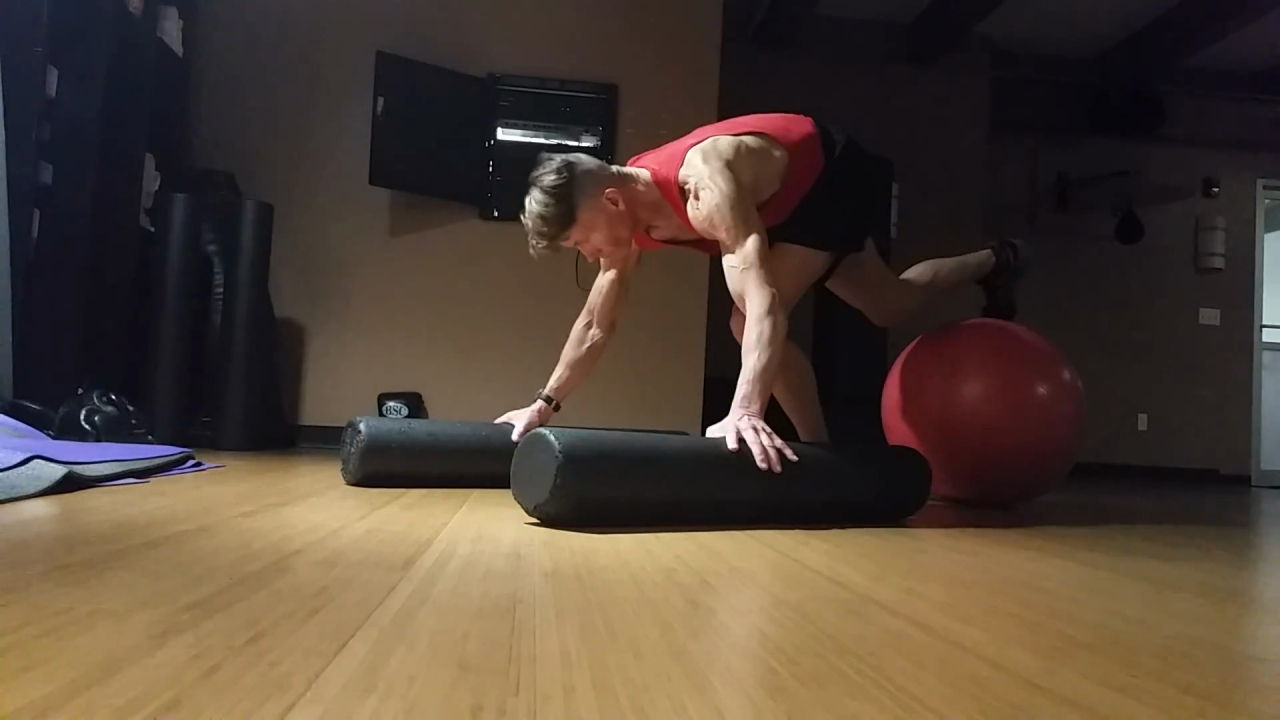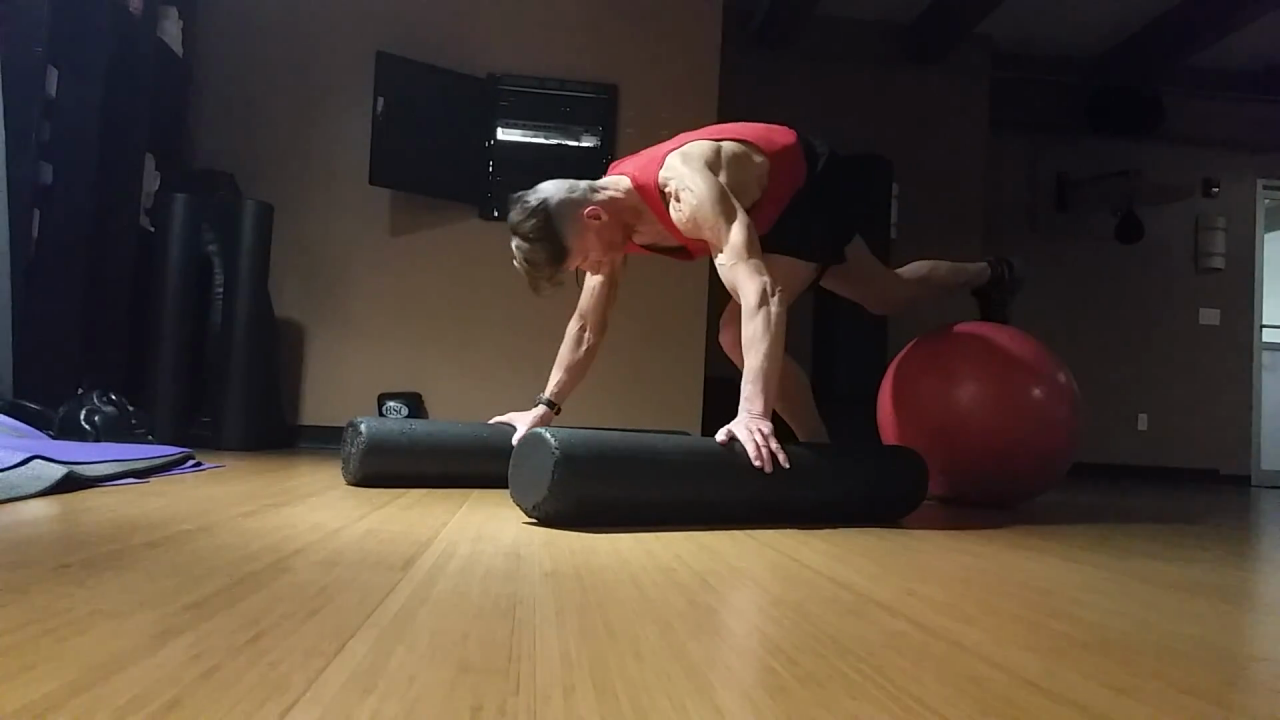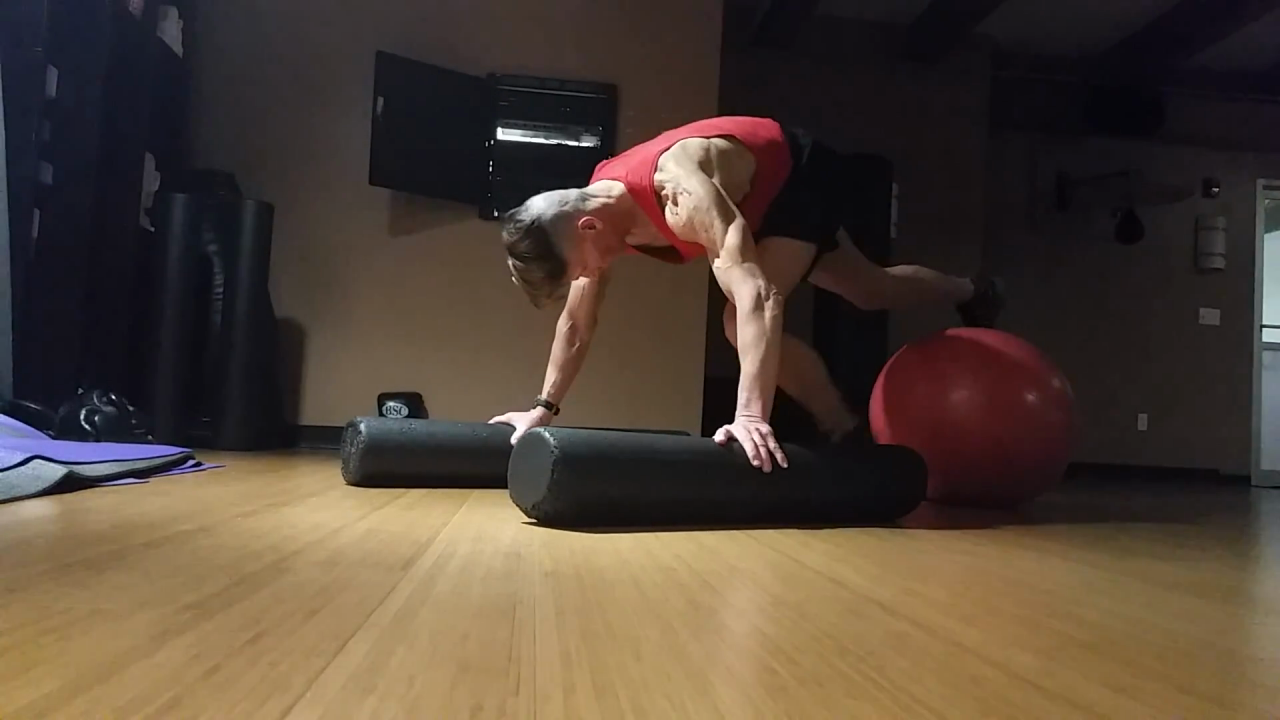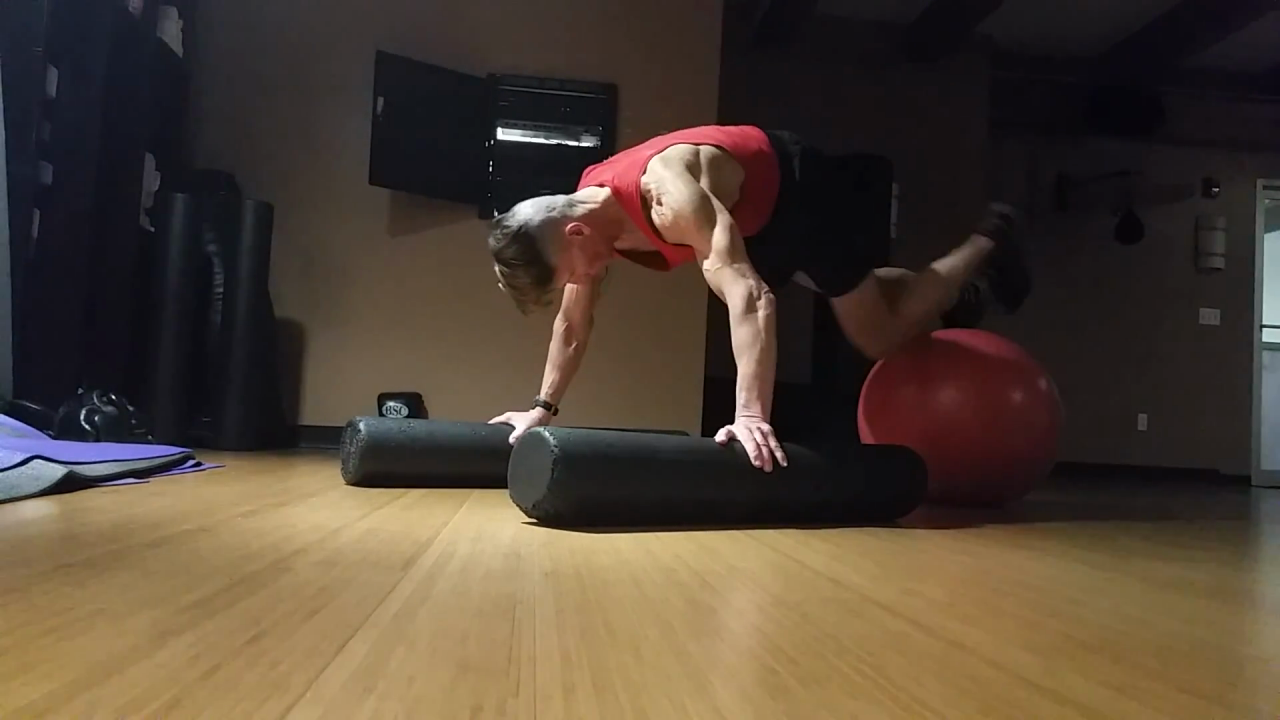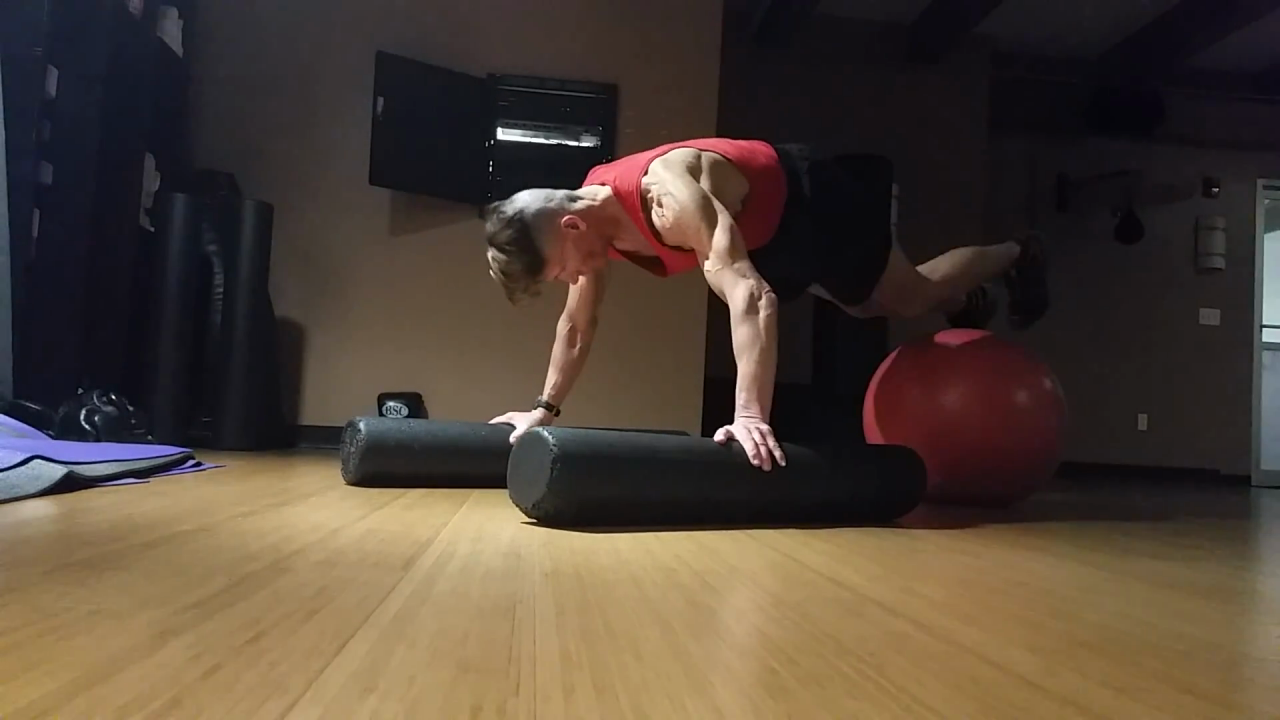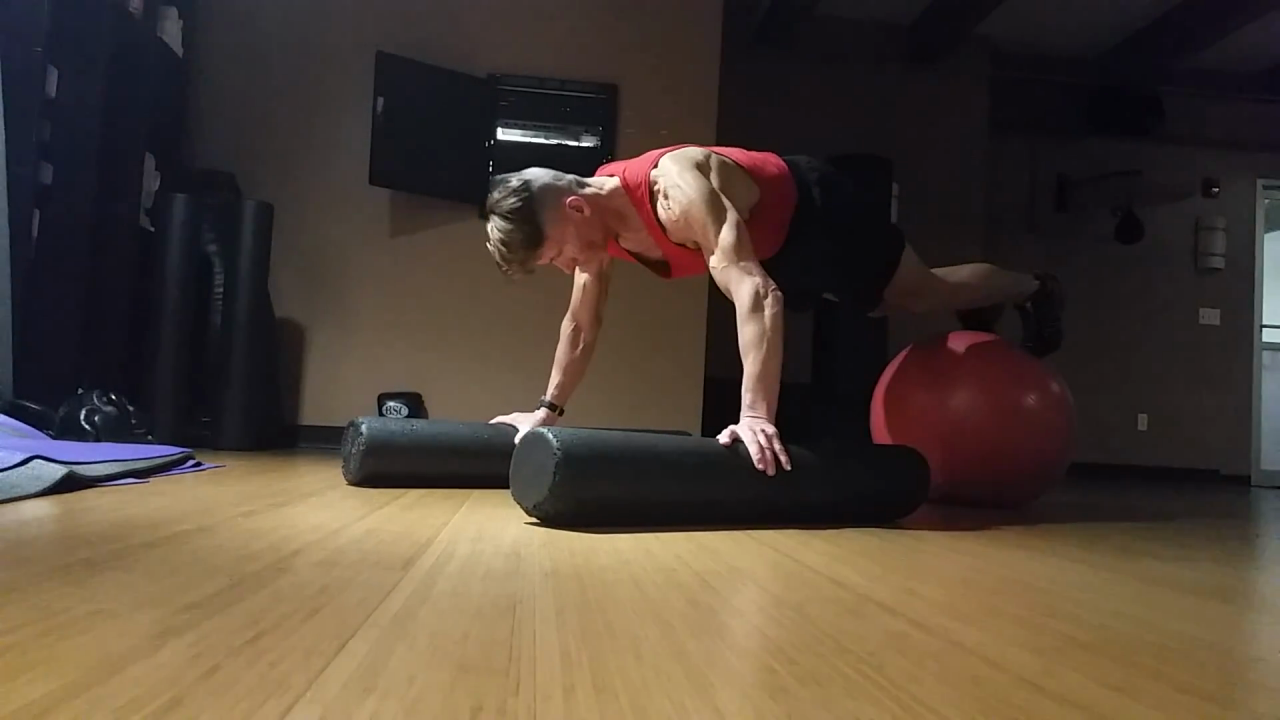
dt=0.4s
person 1, frame 1
left shoulder: (704, 189)
right shoulder: (628, 216)
left elbow: (762, 302)
right elbow: (596, 324)
left wrist: (745, 412)
right wrist: (545, 405)
left hip: (831, 175)
right hip: (785, 199)
left knee: (749, 320)
right knee: (889, 306)
right ankle: (991, 263)
person 1, frame 2
left shoulder: (685, 190)
right shoulder: (608, 210)
left elbow: (759, 293)
right elbow: (587, 326)
left wrist: (753, 413)
right wrist: (545, 407)
left hip: (815, 183)
right hip: (775, 205)
left knee: (738, 332)
right knee: (888, 295)
right ankle: (986, 276)
person 1, frame 3
left shoulder: (681, 194)
right shoulder: (594, 207)
left elbow: (757, 296)
right elbow: (576, 322)
left wrist: (751, 416)
right wrist: (544, 407)
left hip: (801, 173)
right hip: (760, 197)
left knee: (743, 323)
right knee: (873, 291)
left ankle: (845, 434)
right ankle: (970, 292)
person 1, frame 4
left shoulder: (670, 197)
right shoulder: (584, 213)
left elbow: (748, 296)
right elbow: (572, 324)
left wrist: (751, 416)
right wrist: (543, 407)
left hip: (798, 186)
right hip: (756, 216)
left knee: (880, 336)
right knee: (858, 293)
left ankle: (987, 243)
right ankle: (957, 297)
person 1, frame 5
left shoulder: (669, 196)
right shoulder: (585, 211)
left elbow: (749, 296)
right elbow: (576, 324)
left wrist: (752, 416)
right wrist: (545, 408)
left hip: (806, 197)
right hip: (764, 232)
left knee: (907, 296)
right knee: (862, 305)
left ankle: (1017, 258)
right ankle: (962, 303)
person 1, frame 6
left shoulder: (676, 190)
right shoulder: (595, 219)
left elbow: (756, 295)
right elbow: (581, 323)
left wrist: (755, 416)
right wrist: (549, 408)
left hip: (813, 211)
right hip: (773, 244)
left knee: (922, 294)
right knee: (882, 303)
left ankle: (1032, 292)
right ankle: (978, 308)
